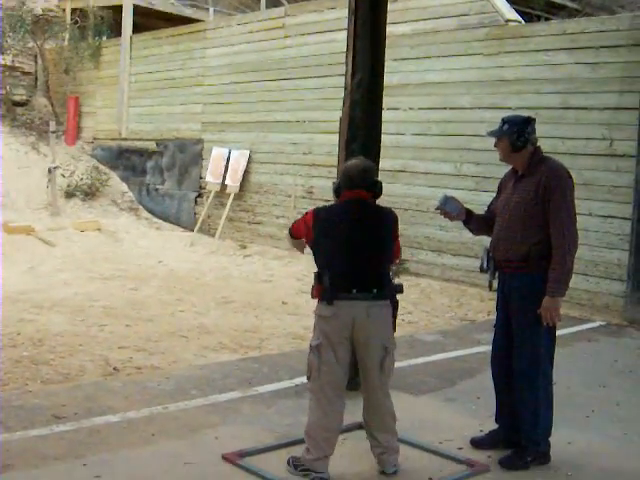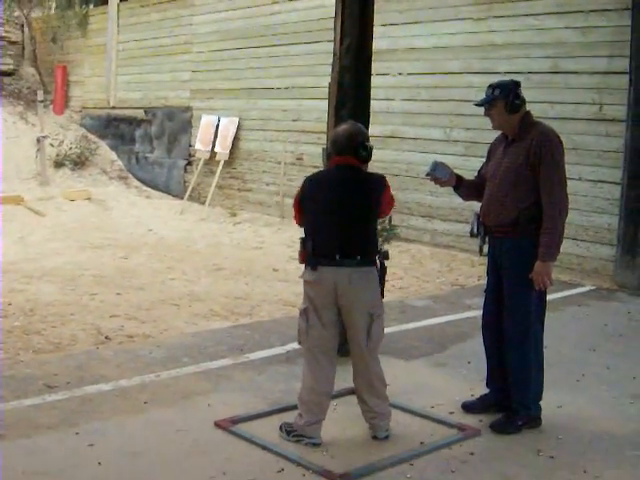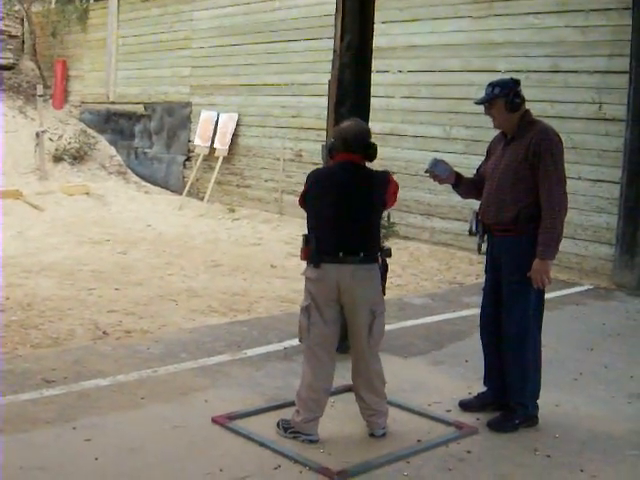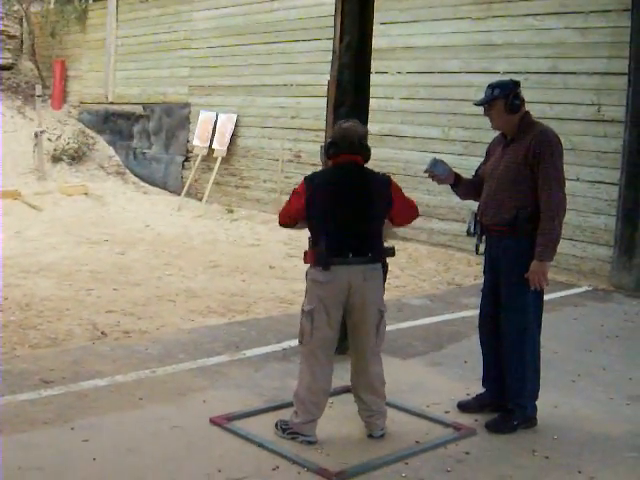
dt=0.3s
person 1, frame 1
left shoulder: (553, 175)
right shoulder: (510, 178)
left elbow: (565, 239)
right elbow: (493, 224)
left wrist: (554, 293)
right wrist: (465, 216)
left hip: (535, 281)
right hip: (508, 279)
left knee: (532, 364)
right knee: (503, 359)
left ankle: (536, 444)
right ankle: (509, 429)
person 1, frame 2
left shoulder: (543, 139)
right shoulder: (500, 143)
left elbow: (555, 203)
right elbow: (483, 190)
left wrist: (546, 257)
right wrist: (455, 182)
left hip: (525, 246)
right hip: (498, 243)
left knee: (522, 329)
right knee: (493, 324)
left ankle: (527, 408)
right ankle: (500, 393)
person 1, frame 3
left shoulder: (542, 138)
right shoulder: (499, 141)
left elbow: (554, 202)
right elbow: (482, 187)
left wrist: (545, 255)
right wrist: (455, 180)
left hip: (524, 244)
right hip: (497, 242)
left knee: (520, 327)
right knee: (492, 322)
left ankle: (524, 407)
right ankle: (497, 391)
person 1, frame 4
left shoulder: (542, 139)
right shoulder: (498, 142)
left elbow: (553, 204)
right elbow: (481, 189)
left wrist: (542, 257)
right wrist: (454, 180)
left hip: (522, 245)
right hip: (495, 243)
left knee: (519, 328)
right knee: (490, 323)
left ankle: (522, 408)
right ankle: (495, 393)
person 2, frame 1
left shoulder: (321, 217)
right shoulder: (387, 219)
left elbow: (297, 232)
left wrist: (305, 244)
left hip: (333, 309)
right hip: (375, 309)
left knee: (326, 389)
right knee: (377, 387)
person 2, frame 2
left shoulder: (311, 184)
right shoulder: (375, 184)
left elbow: (300, 218)
left hip: (319, 274)
right hip: (360, 275)
left knee: (318, 354)
right knee: (366, 352)
left ankle: (308, 427)
right ankle: (380, 423)
person 2, frame 3
left shoulder: (315, 179)
right shoulder: (379, 182)
left hip: (321, 272)
right hip: (364, 273)
left knee: (317, 351)
right knee: (366, 350)
left ankle: (305, 423)
right ankle: (377, 420)
person 2, frame 4
left shoulder: (314, 183)
right shoulder: (381, 184)
left elbow: (286, 219)
right elbow: (408, 214)
left hip: (326, 274)
right hip: (368, 273)
left knee: (317, 352)
right knee: (368, 351)
left ankle: (303, 424)
right ankle: (376, 422)
